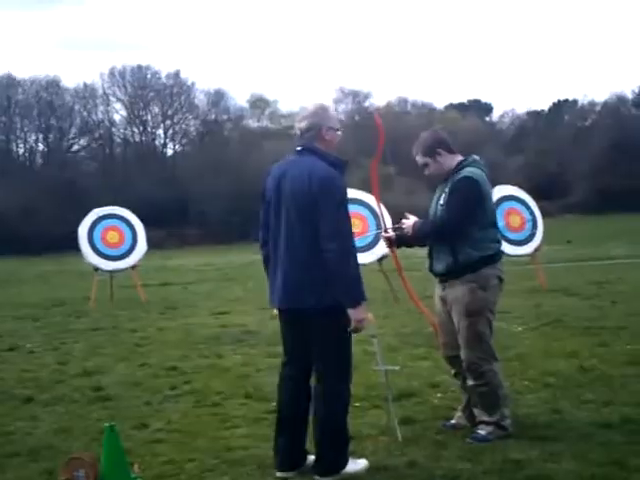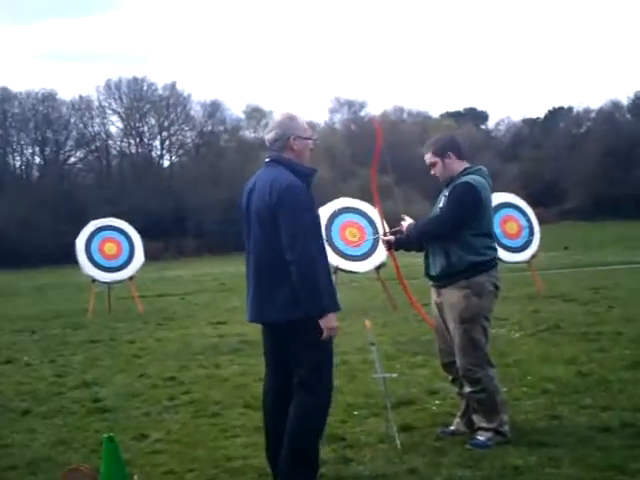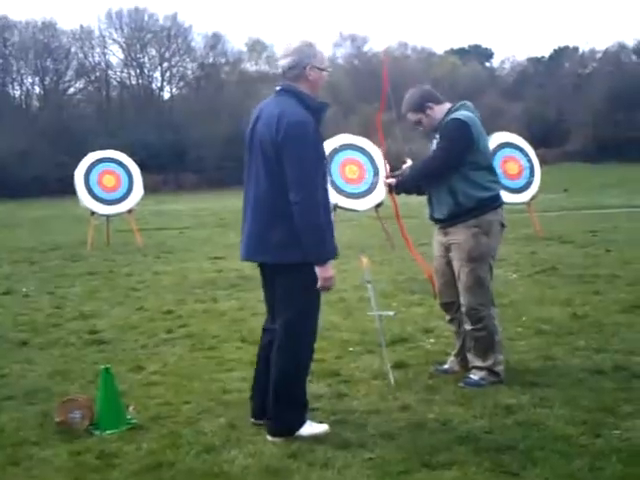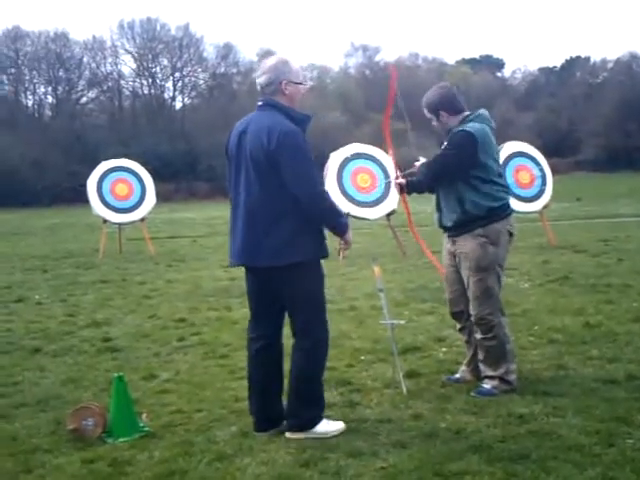
dt=1s
person 1, frame 1
left shoulder: (276, 173)
right shoulder: (326, 176)
left elbow: (266, 238)
right elbow: (338, 246)
right wrist: (355, 299)
left hip: (288, 293)
right hip: (323, 295)
left knee: (294, 371)
right knee: (332, 376)
person 1, frame 2
left shoulder: (255, 184)
right shoulder: (290, 186)
right elbow: (303, 255)
right wrist: (324, 309)
left hip: (269, 303)
right hip: (298, 306)
left knee: (278, 385)
right knee: (313, 388)
person 1, frame 3
left shoulder: (263, 111)
right shoulder: (298, 120)
right elbow: (305, 196)
right wrist: (321, 257)
left hip: (267, 239)
right hip: (293, 244)
left knee: (277, 324)
right knee: (296, 331)
left ankle: (263, 404)
right ankle: (285, 420)
person 1, frame 4
left shoulder: (240, 129)
right shoulder: (285, 132)
right elbow: (310, 193)
right wrist: (341, 226)
left hip: (253, 249)
right hip: (292, 251)
left knee: (263, 333)
right knee: (311, 334)
left ankle: (266, 416)
right ankle: (303, 419)
person 2, frame 1
left shoulder: (468, 181)
right shoulder: (449, 182)
left elbow: (450, 226)
right elbow: (438, 229)
left wrist: (417, 227)
right wrist: (401, 238)
left hip: (474, 278)
right hip: (450, 278)
left knee: (476, 354)
right knee: (455, 352)
left ankle: (495, 419)
right ankle: (473, 410)
person 2, frame 2
left shoulder: (469, 186)
right shoulder: (455, 187)
left elbow: (441, 227)
right elbow: (435, 232)
left wrist: (412, 228)
right wrist: (400, 241)
left hip: (469, 284)
right hip: (447, 283)
left knee: (472, 359)
right knee: (452, 359)
left ankle: (494, 426)
right ankle: (470, 418)
person 2, frame 3
left shoulder: (460, 123)
right shoulder: (447, 128)
left elbow: (435, 166)
right elbow: (434, 177)
left wrist: (407, 173)
right wrist: (401, 184)
left hip: (475, 222)
right hip: (449, 223)
left knee: (474, 299)
right knee: (449, 297)
left ankle: (488, 366)
right ankle: (464, 356)
person 2, frame 4
left shoulder: (469, 135)
right shoulder: (463, 134)
left elbow: (436, 172)
right elbow: (445, 176)
left wrist: (414, 175)
right wrist: (412, 182)
left hip: (483, 231)
right hip: (460, 231)
left knee: (484, 309)
right knee: (460, 306)
left ankle: (500, 375)
right ankle: (475, 366)
